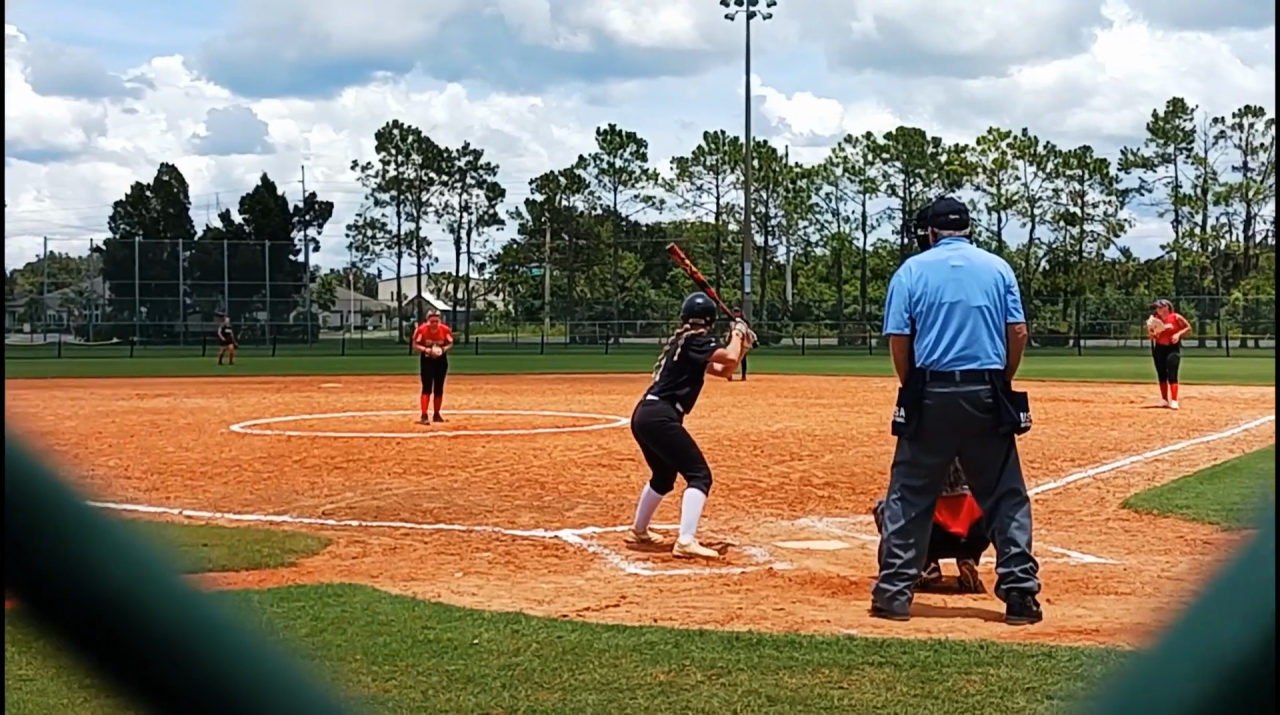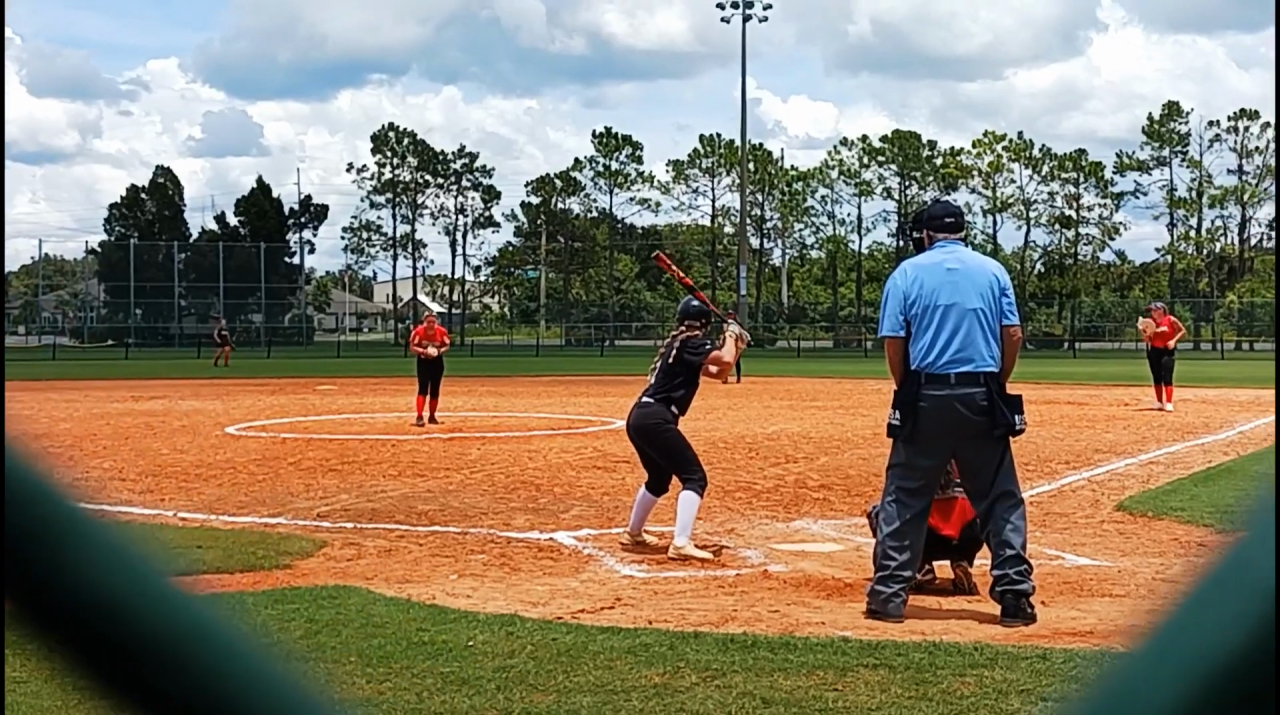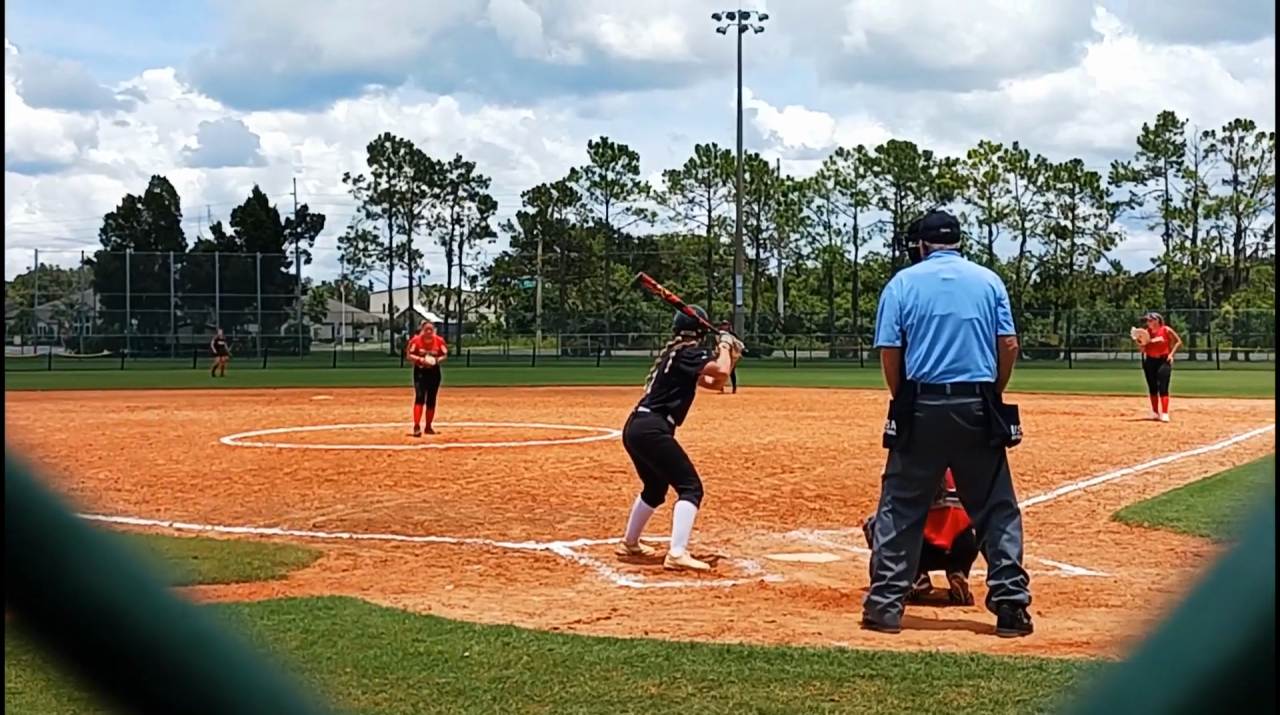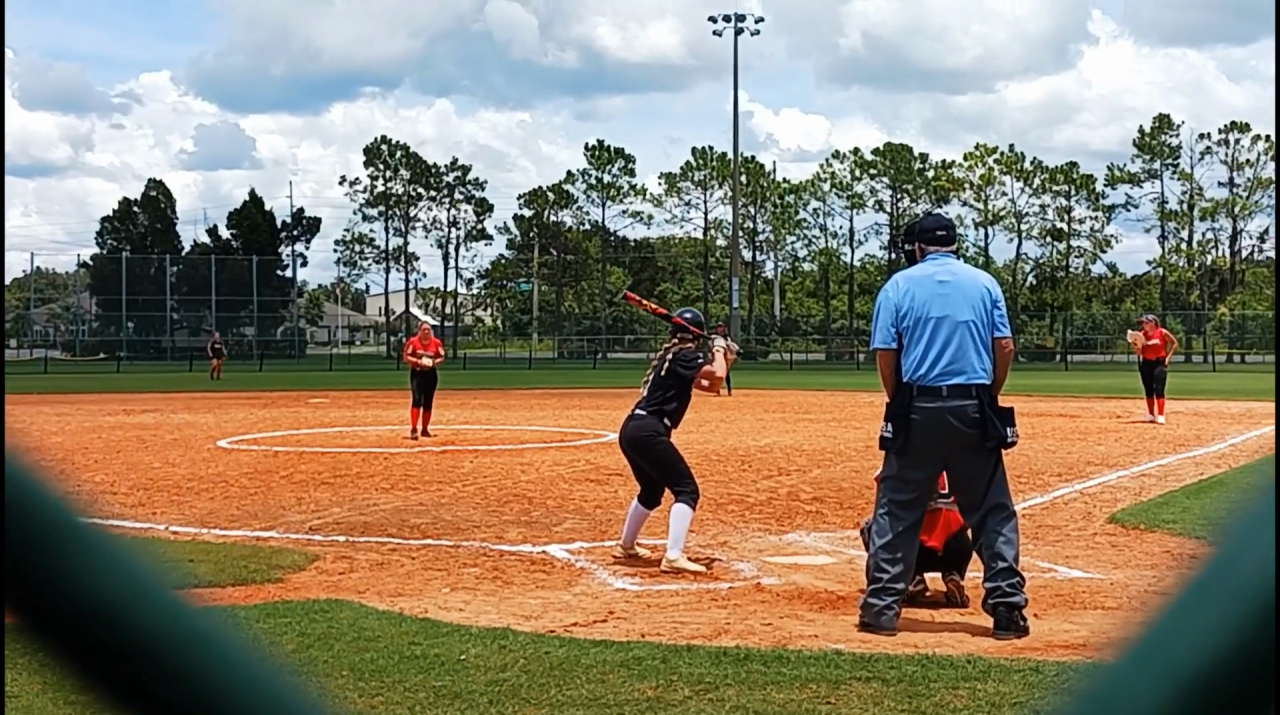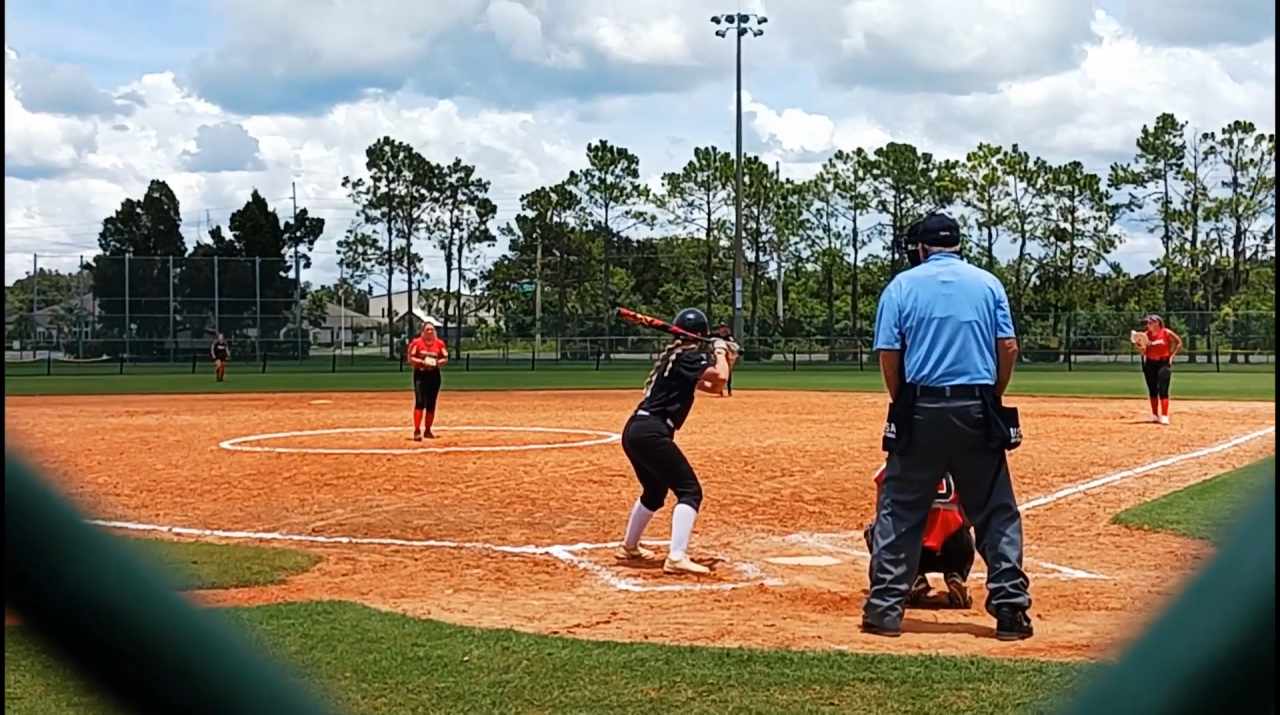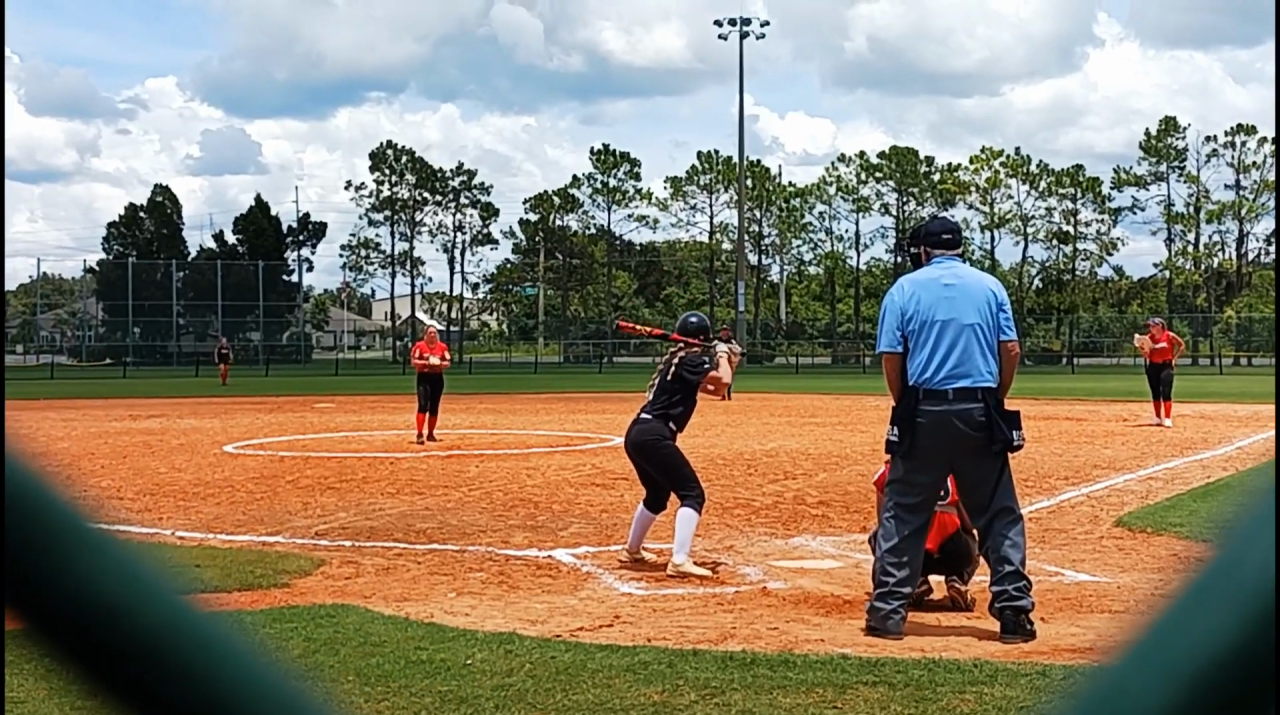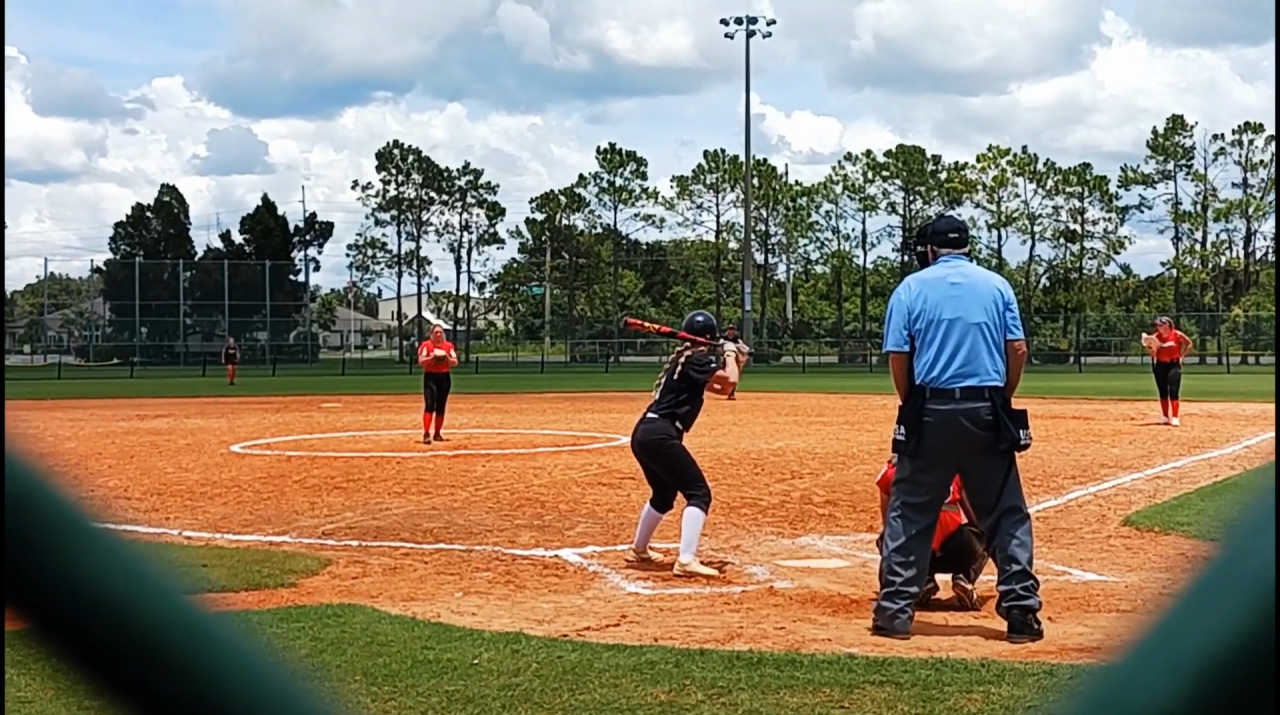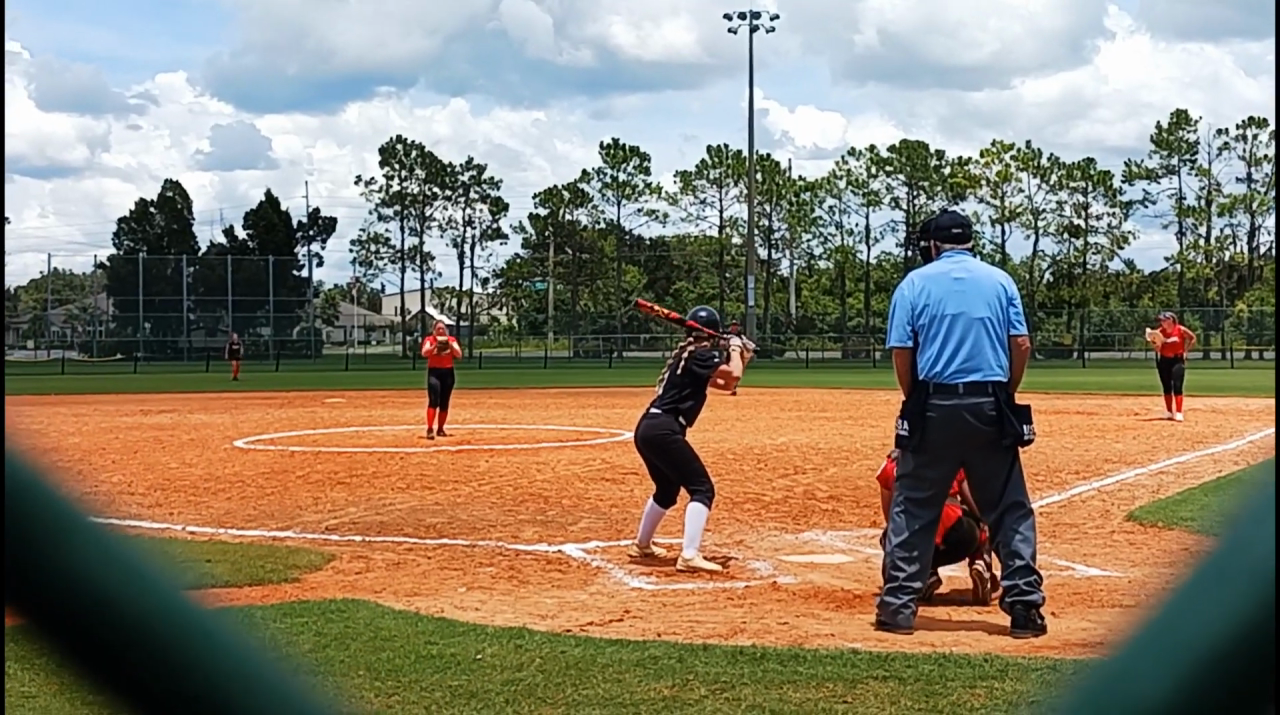
dt=0.1s
person 1, frame 1
left shoulder: (912, 270)
right shoulder: (998, 267)
left elbow: (898, 341)
right elbow: (1018, 333)
left wrist: (912, 391)
right wrist: (1002, 385)
left hip: (931, 394)
right hip: (987, 393)
left knee: (909, 497)
right knee: (1006, 497)
left ankle: (894, 594)
right ankle: (1020, 594)
person 1, frame 2
left shoulder: (908, 273)
right shoulder: (993, 270)
left elbow: (894, 344)
right elbow: (1013, 336)
left wrist: (908, 394)
right wrist: (996, 387)
left hip: (926, 397)
right hip: (982, 396)
left knee: (904, 499)
right knee: (1001, 499)
left ankle: (889, 596)
right ankle: (1015, 597)
person 1, frame 3
left shoulder: (903, 282)
right shoulder: (989, 280)
left elbow: (889, 353)
right elbow: (1009, 345)
left wrist: (903, 405)
right wrist: (992, 398)
left hip: (922, 406)
right hip: (978, 406)
left knee: (900, 509)
right knee: (997, 509)
left ankle: (885, 606)
right ankle: (1011, 606)
person 1, frame 4
left shoulder: (899, 285)
right shoulder: (984, 282)
left elbow: (886, 356)
right elbow: (1005, 348)
left wrist: (899, 406)
right wrist: (988, 399)
left hip: (918, 409)
right hip: (974, 409)
left knee: (896, 512)
right knee: (993, 512)
left ankle: (881, 608)
right ankle: (1007, 609)
person 1, frame 5
left shoulder: (902, 285)
right shoulder: (988, 283)
left elbow: (889, 357)
right elbow: (1008, 348)
left wrist: (903, 407)
right wrist: (991, 401)
left hip: (921, 409)
right hip: (977, 409)
left knee: (900, 512)
right knee: (996, 512)
left ankle: (885, 609)
right ankle: (1011, 609)
person 1, frame 6
left shoulder: (904, 288)
right shoulder: (990, 286)
left elbow: (891, 360)
right elbow: (1010, 350)
left wrist: (906, 410)
right wrist: (994, 404)
left hip: (923, 413)
right hip: (979, 412)
left knee: (902, 515)
right knee: (999, 515)
left ankle: (888, 612)
right ankle: (1014, 613)
person 1, frame 7
left shoulder: (911, 287)
right shoulder: (997, 284)
left elbow: (898, 358)
right elbow: (1018, 350)
left wrist: (912, 409)
right wrist: (1001, 403)
left hip: (931, 411)
right hip: (986, 411)
left knee: (909, 514)
right knee: (1007, 514)
left ankle: (895, 612)
right ankle: (1021, 612)
person 1, frame 8
left shoulder: (915, 283)
right shoulder: (1000, 280)
left elbow: (901, 354)
right elbow: (1021, 346)
left wrist: (915, 405)
right wrist: (1004, 398)
left hip: (934, 407)
right hip: (989, 406)
left knee: (912, 510)
right knee: (1010, 509)
left ankle: (898, 608)
right ankle: (1024, 607)
person 2, frame 1
left shoulder: (683, 342)
right shoulder: (696, 341)
left elbow: (723, 370)
right elbow: (730, 358)
left wrist: (743, 346)
right wrist: (737, 332)
left hip: (644, 415)
right hip: (660, 417)
left knee: (664, 475)
right knee: (699, 474)
left ankle: (638, 530)
right ankle: (686, 542)
person 2, frame 2
left shoulder: (678, 344)
right shoulder: (691, 343)
left elbow: (718, 372)
right elbow: (725, 360)
left wrist: (737, 347)
right wrist: (730, 334)
left hip: (640, 417)
right hip: (656, 419)
left knee: (659, 477)
right knee: (694, 477)
left ankle: (633, 532)
right ankle: (681, 543)
person 2, frame 3
left shoulder: (675, 354)
right shoulder: (688, 353)
left elbow: (714, 383)
right elbow: (721, 371)
left wrist: (730, 356)
right wrist: (724, 346)
left hip: (636, 427)
right hip: (652, 429)
left knee: (656, 487)
right knee: (690, 487)
left ankle: (629, 542)
right ankle: (677, 554)
person 2, frame 4
left shoulder: (672, 357)
right shoulder: (684, 356)
left elbow: (710, 386)
right elbow: (717, 375)
left wrist: (725, 358)
right wrist: (718, 350)
left hip: (633, 430)
right hip: (648, 432)
left knee: (652, 490)
right knee: (687, 490)
left ankle: (626, 545)
right ankle: (673, 557)
person 2, frame 5
left shoulder: (675, 357)
right shoulder: (687, 357)
left elbow: (713, 387)
right elbow: (720, 377)
left wrist: (727, 360)
right wrist: (719, 352)
left hip: (636, 431)
right hip: (651, 433)
left knee: (655, 491)
right knee: (690, 491)
left ankle: (629, 546)
right ankle: (677, 558)
person 2, frame 6
left shoulder: (677, 361)
right shoulder: (690, 360)
left elbow: (716, 390)
right elbow: (723, 381)
left wrist: (730, 362)
right wrist: (721, 355)
left hip: (638, 434)
right hip: (654, 436)
left knee: (658, 494)
right knee: (692, 494)
left ankle: (632, 550)
right ankle: (679, 561)
person 2, frame 7
left shoulder: (684, 360)
right shoulder: (696, 360)
left elbow: (722, 388)
right elbow: (730, 380)
left wrist: (736, 361)
right wrist: (730, 355)
left hip: (644, 433)
right hip: (660, 435)
left knee: (664, 494)
right knee: (699, 493)
left ankle: (638, 549)
right ankle: (686, 560)
person 2, frame 8
left shoulder: (687, 355)
right shoulder: (699, 355)
left elbow: (725, 384)
right elbow: (734, 375)
left wrist: (741, 357)
right wrist: (735, 349)
left hip: (648, 429)
right hip: (664, 430)
left knee: (668, 489)
right knee: (702, 488)
left ankle: (642, 544)
right ankle: (689, 556)
